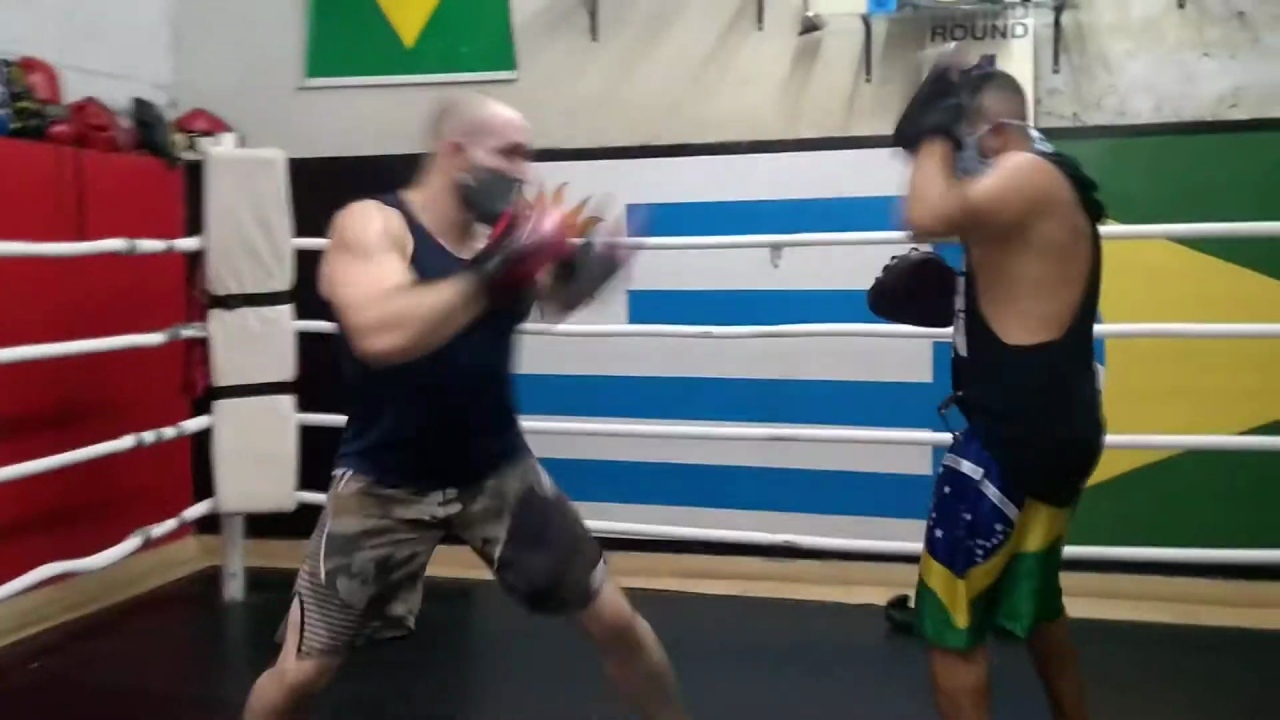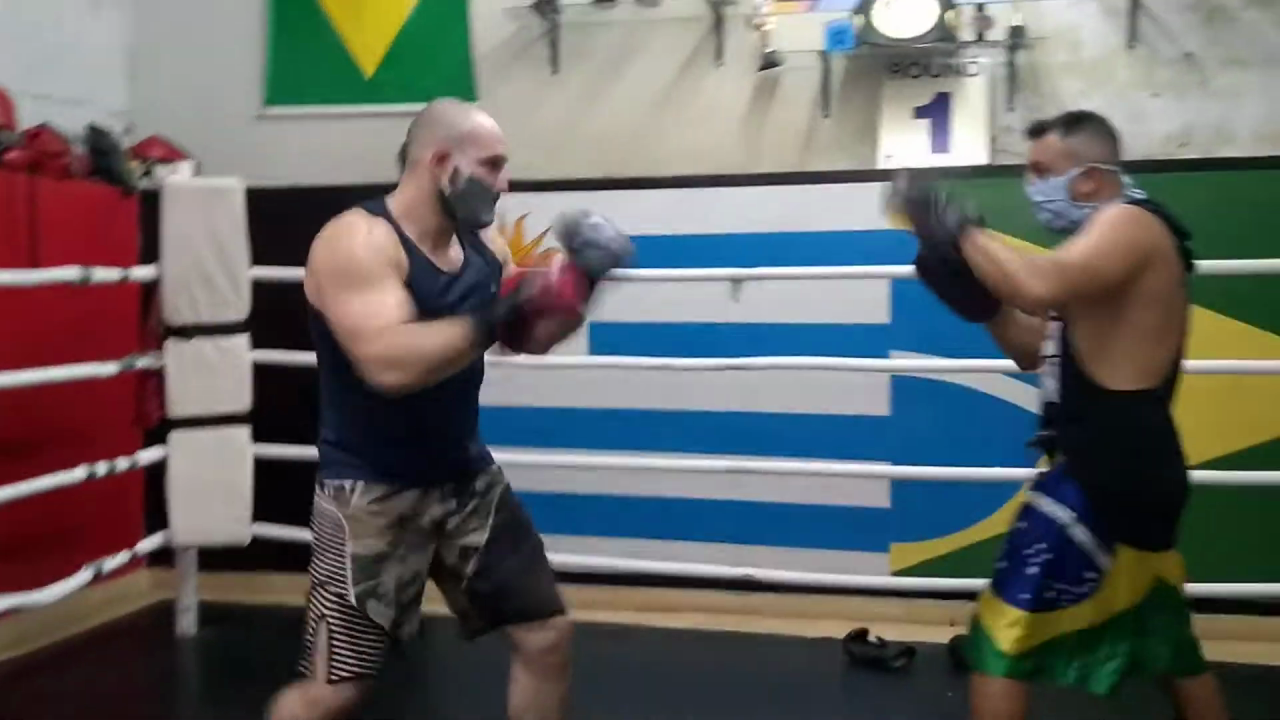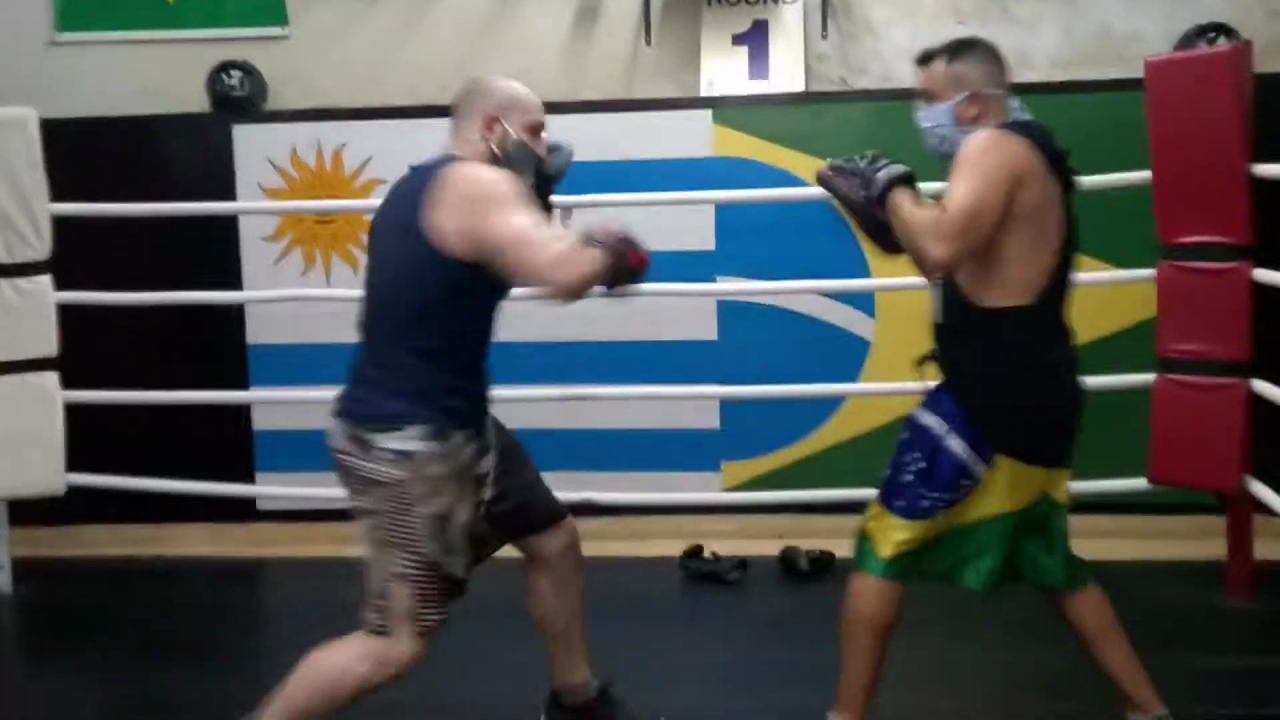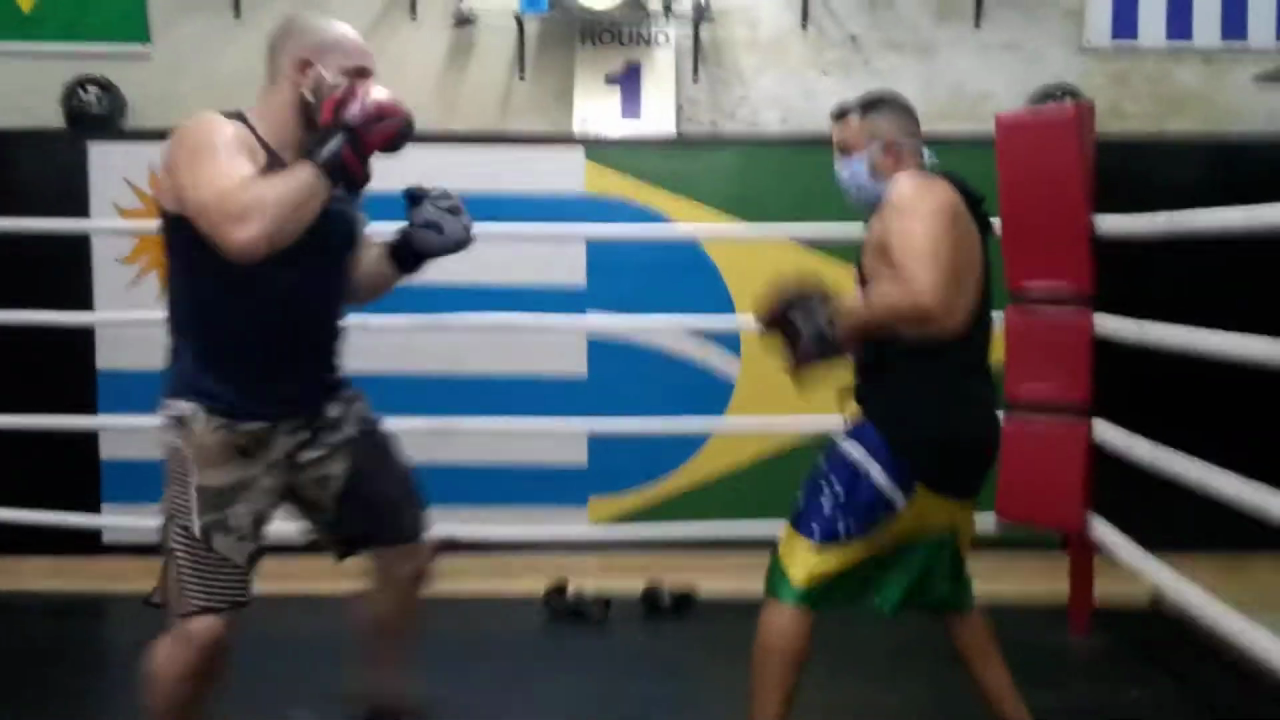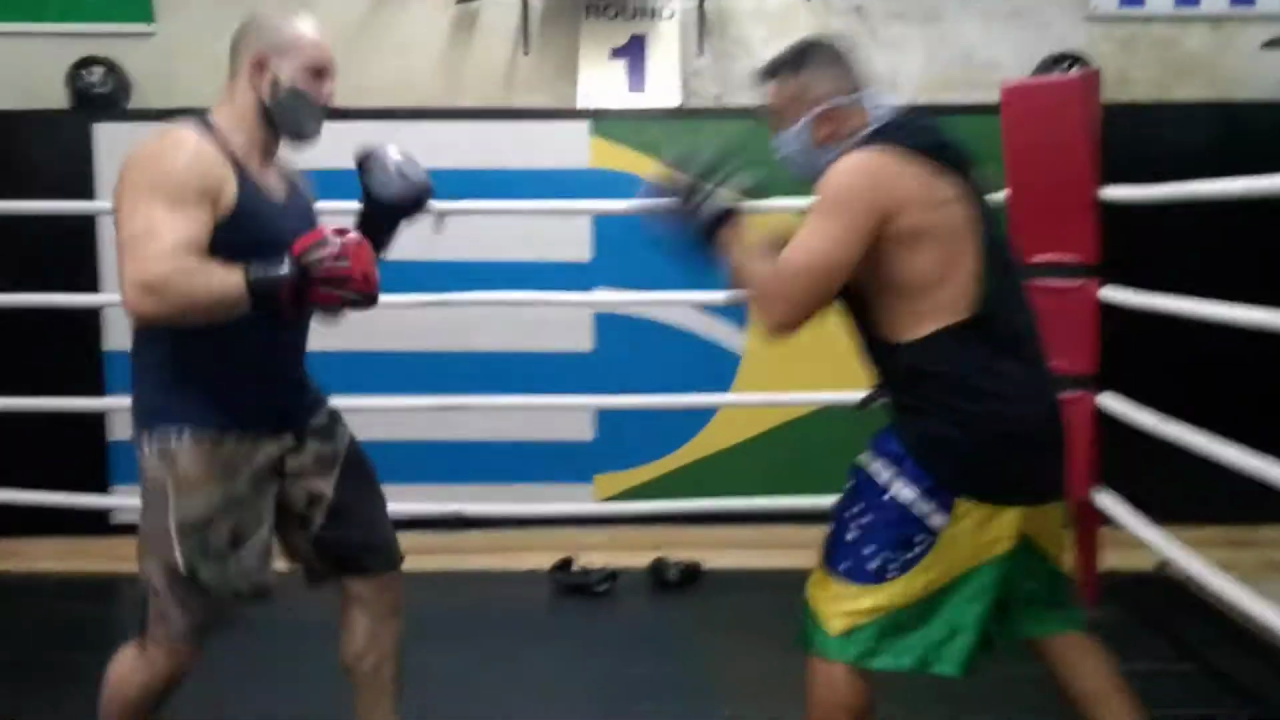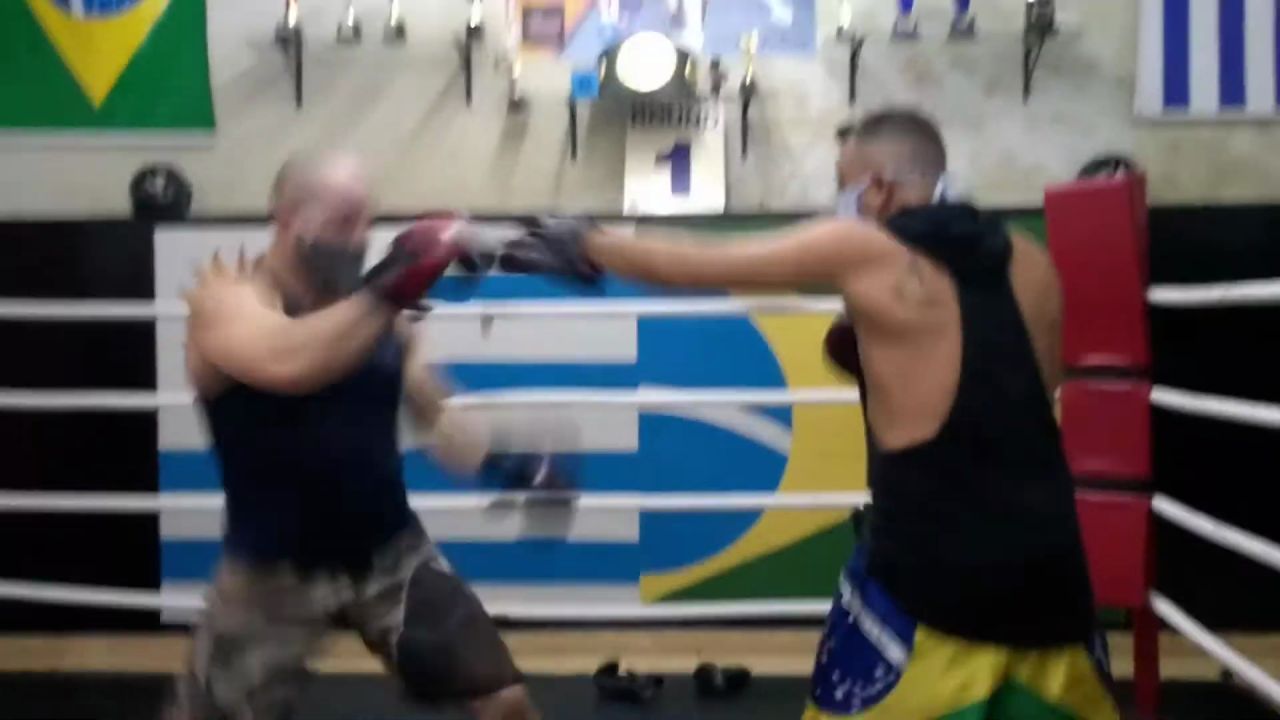
dt=0.7s
person 1, frame 1
left shoulder: (1029, 177)
right shoulder: (1045, 196)
left elbow: (931, 217)
left wrist: (929, 141)
right wrist: (948, 300)
left hip: (1017, 434)
right hip: (1053, 425)
left knee: (952, 616)
right knee: (1030, 600)
person 1, frame 2
left shoulder: (1128, 225)
right shoulder: (1105, 237)
left elbow: (1038, 288)
right elbow: (1037, 347)
left wrist: (959, 228)
right wrist: (976, 294)
left hip: (1102, 478)
right hip: (1133, 472)
left knee: (999, 644)
right knee: (1171, 649)
person 1, frame 3
left shoulder: (996, 148)
right shoulder: (1020, 162)
left elbow: (943, 250)
right elbow: (961, 274)
left wrist: (891, 191)
right wrist: (893, 215)
left hip: (988, 397)
right hip: (1039, 395)
left knee: (883, 550)
right knee: (1054, 565)
person 1, frame 4
left shoulder: (917, 193)
right shoulder: (937, 207)
left elbow: (922, 298)
left wrist: (829, 321)
right wrist: (835, 322)
left hip: (910, 430)
right hip: (958, 431)
left knee: (793, 581)
right knee: (944, 589)
person 1, frame 5
left shoulder: (863, 174)
right shoulder: (931, 161)
left elbow: (778, 306)
left wrist: (725, 222)
right wrist: (792, 256)
left hip: (950, 440)
right hip: (1021, 425)
left knee: (839, 624)
right knee: (1048, 614)
person 1, frame 6
left shoulder: (862, 248)
right shoulder: (1030, 264)
left elbow: (691, 268)
left wrist: (579, 242)
left hip: (930, 571)
right hip: (1044, 566)
person 2, frame 1
left shoulder: (506, 228)
right shoulder: (369, 227)
left elbow: (560, 291)
right elbow: (385, 336)
left wrist: (583, 265)
right wrist: (483, 274)
left hip: (495, 473)
right hip: (380, 486)
left knee: (610, 620)
person 2, frame 2
left shoulder: (480, 241)
right shoulder: (358, 240)
left elbow: (531, 336)
right elbow: (392, 364)
left wrist: (577, 278)
right wrist: (496, 319)
left hip: (468, 480)
right hip: (374, 496)
left knee: (546, 637)
person 2, frame 3
left shoulder: (430, 188)
right shoulder: (477, 185)
left elbow: (512, 266)
right elbow: (560, 276)
left wrist: (537, 194)
right wrist: (612, 257)
left hip: (452, 425)
right hip: (404, 441)
left knee: (556, 541)
right knee: (399, 642)
person 2, frame 4
left shoulder: (327, 170)
right shoulder: (209, 140)
left elbow: (352, 281)
right elbow: (246, 230)
left wrist: (411, 247)
right wrist: (336, 153)
left hip: (321, 412)
right hip: (220, 425)
left knee: (405, 558)
right knee: (201, 628)
person 2, frame 5
left shoulder: (284, 177)
right shoulder: (182, 157)
left elbow: (327, 294)
right elbow: (151, 291)
left wrist: (377, 220)
right wrist: (281, 279)
left hip: (299, 420)
right hip: (198, 435)
left knee: (376, 582)
right knee: (170, 646)
person 2, frame 6
left shoulder: (380, 302)
right shoulder: (227, 300)
left elbow: (436, 416)
right elbow: (291, 363)
left wrist: (501, 466)
right wrist: (392, 284)
left hip: (391, 555)
right hip: (272, 575)
